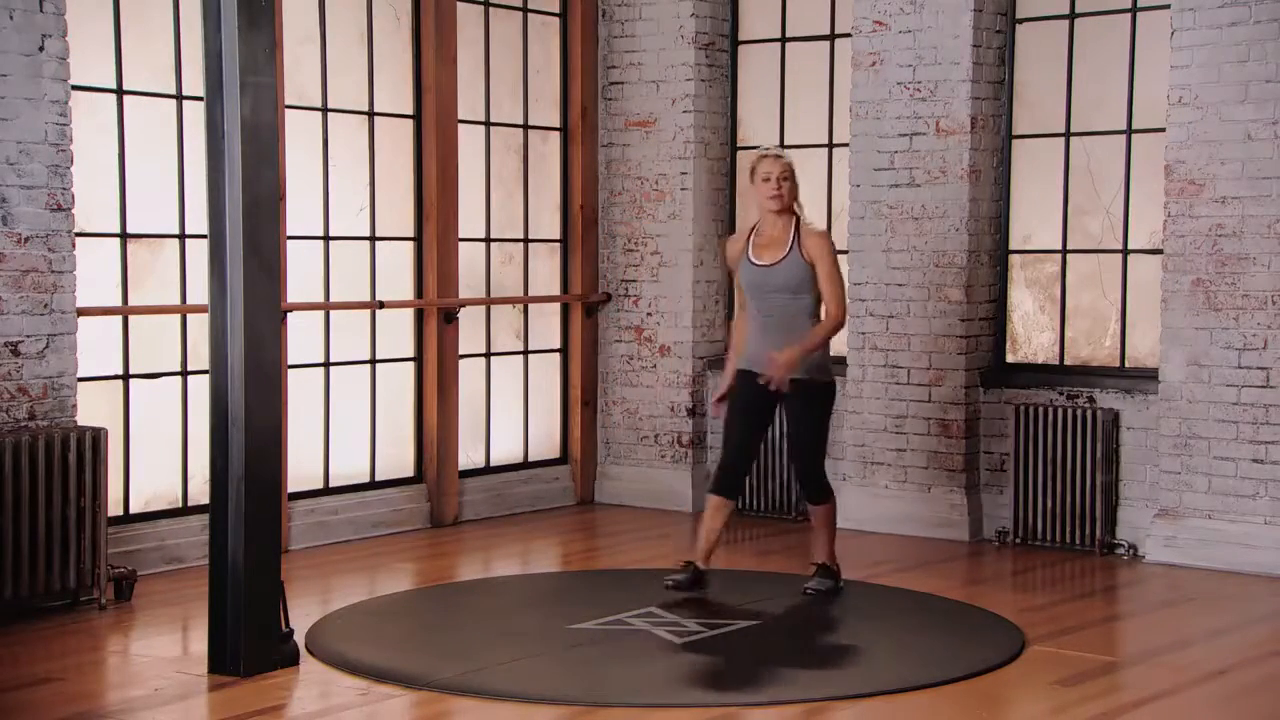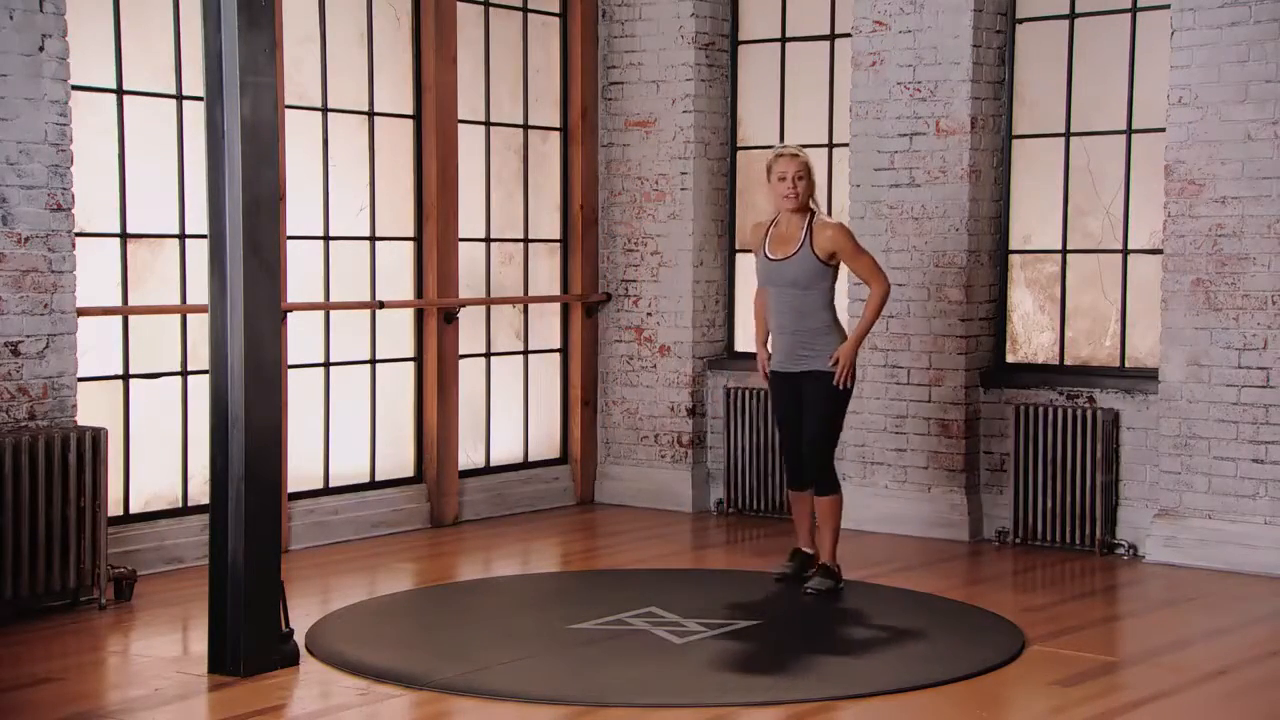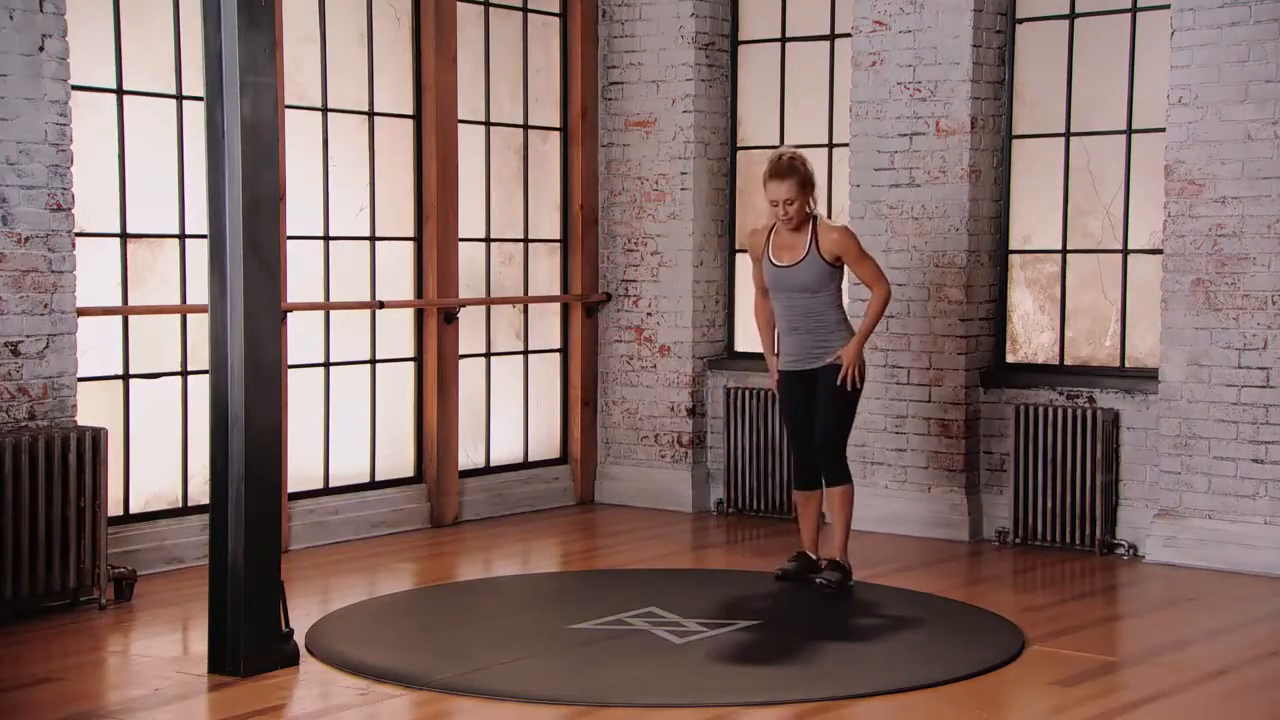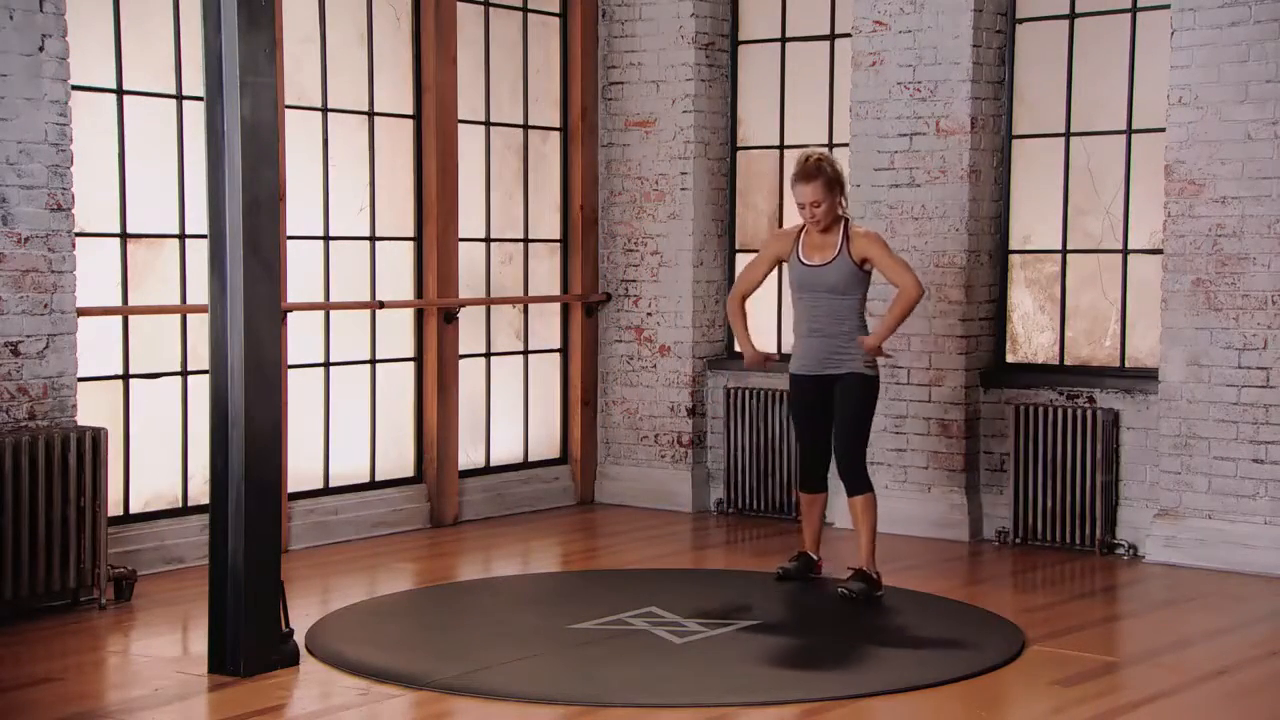
dt=0.4s
person 1, frame 1
left shoulder: (814, 242)
right shoulder: (740, 244)
left elbow: (836, 312)
left wrist: (795, 354)
right wrist: (730, 375)
left hip: (806, 374)
right hip: (754, 372)
left knee: (808, 471)
right knee: (731, 466)
left ankle: (826, 564)
right ankle: (698, 564)
person 1, frame 2
left shoulder: (829, 234)
right shoulder: (760, 235)
left elbow: (880, 285)
left wrist: (853, 343)
right wrist: (760, 347)
left hip: (825, 366)
right hip: (784, 367)
left knee: (817, 460)
right knee: (793, 461)
left ankle: (828, 563)
right ankle: (805, 549)
person 1, frame 3
left shoulder: (834, 237)
right shoulder: (759, 241)
left elbow: (880, 289)
left wrist: (857, 343)
right wrist: (770, 353)
left hip: (836, 362)
right hip: (793, 366)
left knee: (829, 453)
right knee: (802, 459)
left ankle: (838, 558)
right ankle: (808, 553)
person 1, frame 4
left shoulder: (862, 240)
right shoulder: (784, 242)
left elbow: (912, 288)
right elbow: (738, 291)
left wrist: (881, 335)
right wrist: (743, 340)
left hip: (853, 369)
right hip: (806, 369)
left knee: (848, 459)
right knee: (810, 462)
left ankle: (867, 569)
right ankle: (810, 554)
